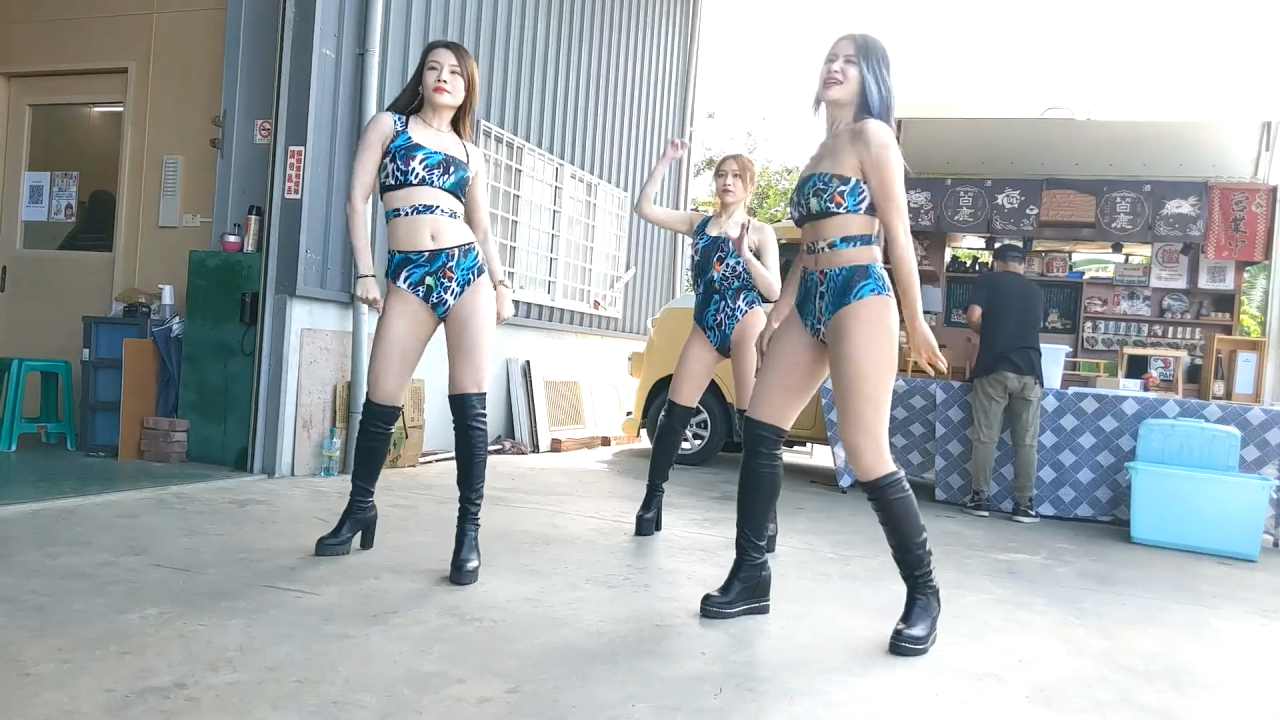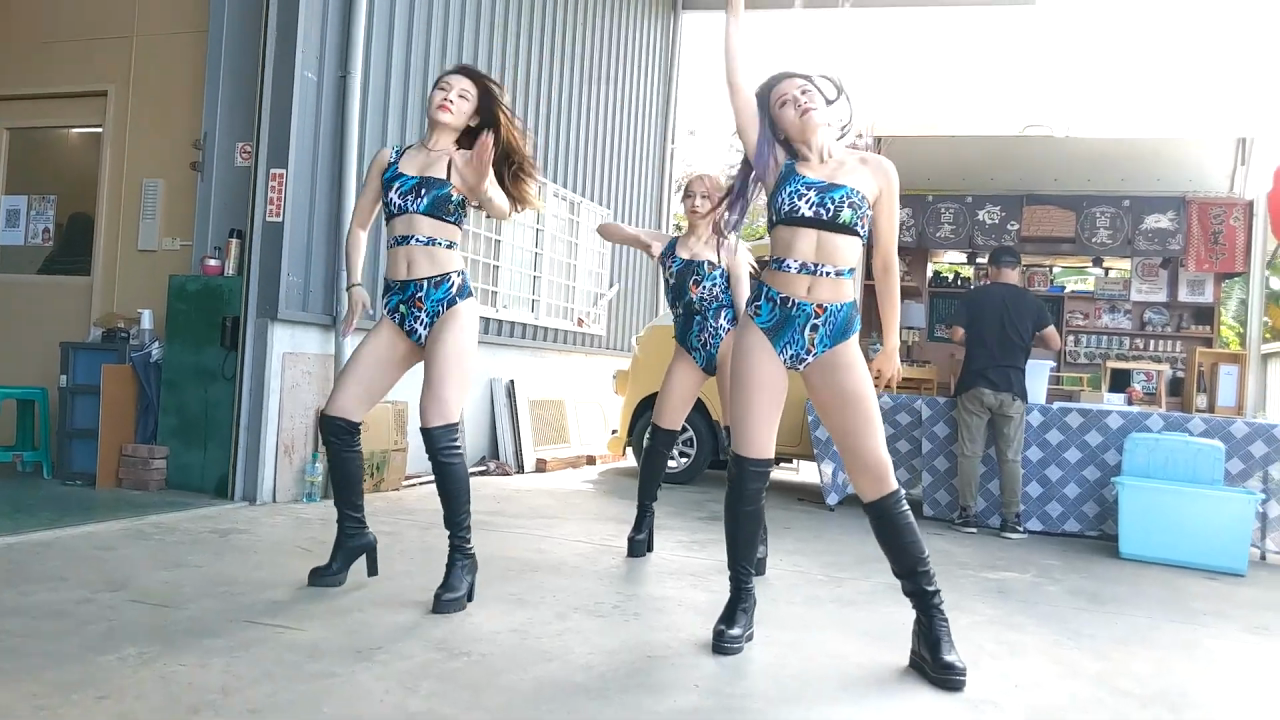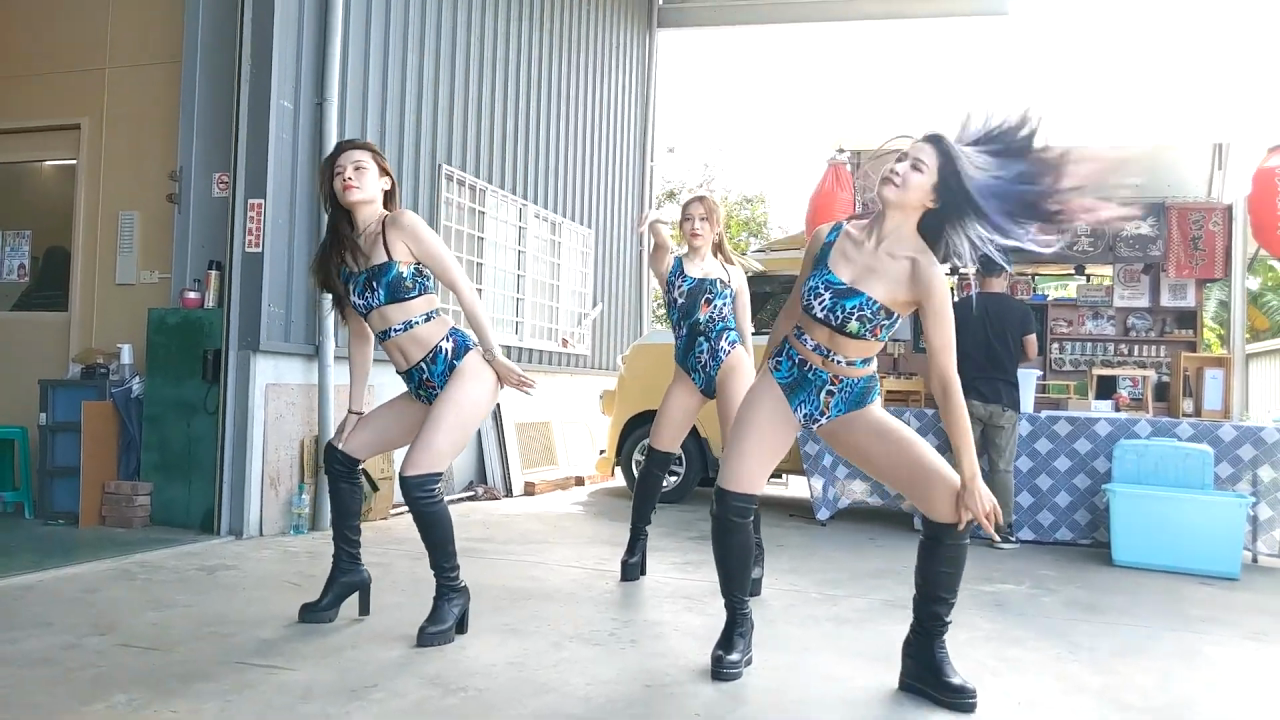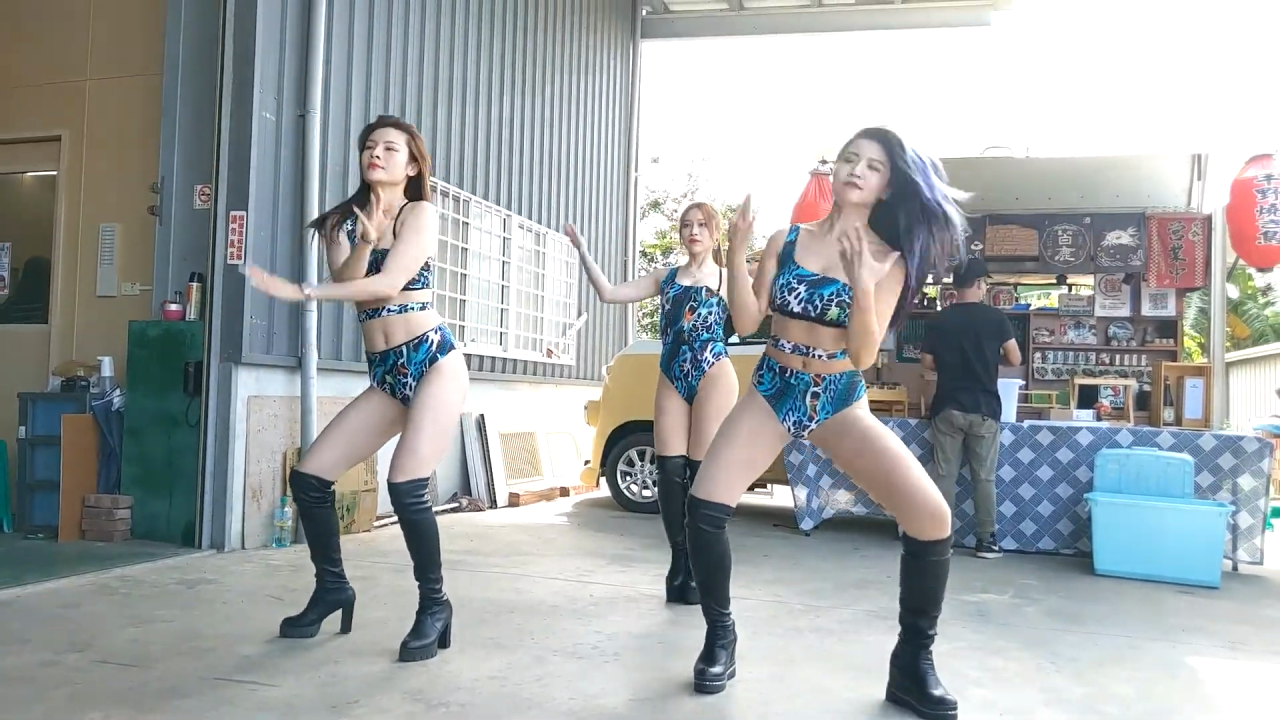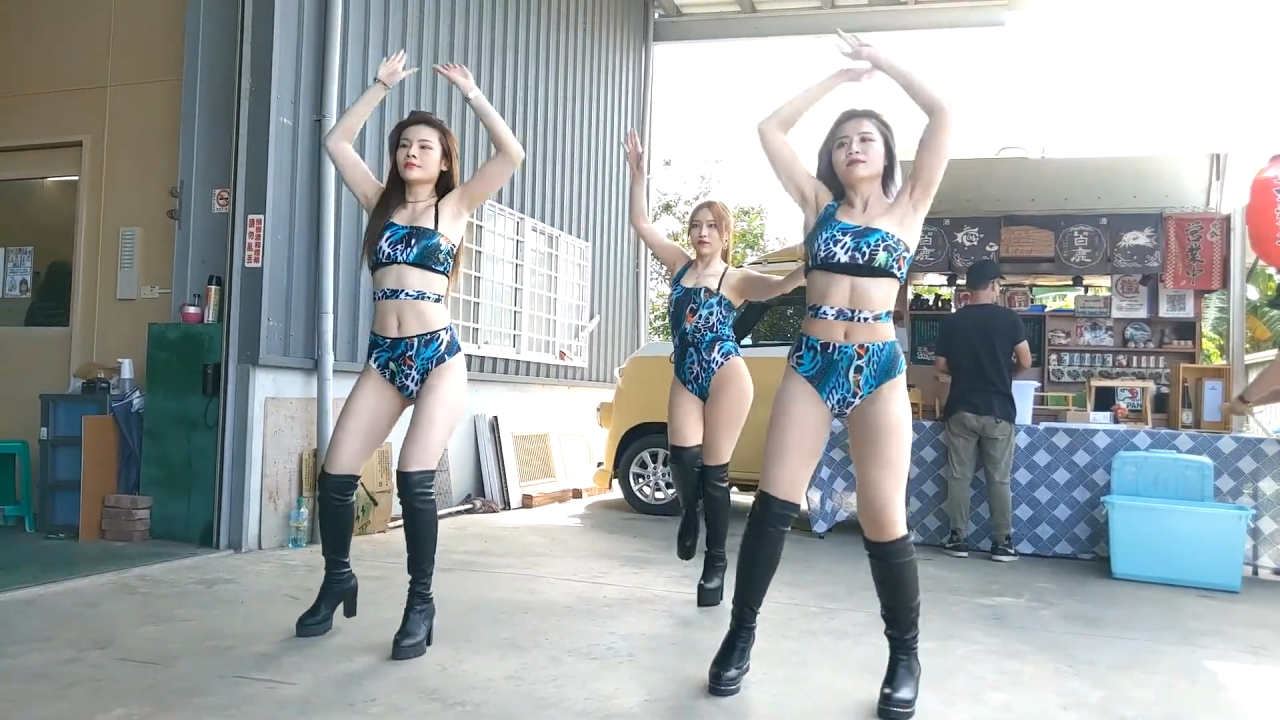
dt=0.7s
person 1, frame 1
left shoulder: (872, 134)
right shoulder: (823, 153)
left elbow: (897, 230)
left wrist: (914, 321)
right wrist: (779, 309)
left hip: (860, 299)
right hip: (810, 303)
left knee: (866, 456)
right knee: (759, 430)
left ankle: (922, 593)
right ankle: (750, 573)
person 1, frame 2
left shoulder: (876, 171)
right shoulder: (775, 165)
left elbow: (886, 263)
right elbow: (736, 83)
left wrist: (890, 346)
left hip: (835, 331)
right hip: (768, 322)
left knee: (876, 476)
right knee: (749, 466)
left ankle: (931, 624)
right ankle: (741, 599)
person 1, frame 3
left shoulder: (924, 272)
right shoulder: (828, 235)
left elbow: (945, 377)
left wrist: (972, 477)
right wrist: (765, 372)
left hip: (853, 399)
right hip: (785, 378)
left knee: (952, 503)
right knee: (731, 497)
left ankle: (923, 653)
right ankle: (737, 623)
person 1, frame 4
left shoulder: (889, 257)
right shoulder: (786, 240)
left elbow: (863, 352)
right elbow: (745, 318)
left wrist: (864, 277)
right wrist: (737, 253)
left hip: (840, 400)
right hip: (773, 390)
left knee: (932, 516)
right knee: (706, 505)
left ankle: (913, 665)
right ankle: (720, 638)
person 1, frame 5
left shoulder: (906, 208)
right shoulder: (820, 205)
left elbow: (943, 115)
right elbow: (771, 129)
left wrist: (880, 62)
right wrist: (841, 75)
left hip: (879, 371)
right hip: (811, 367)
left knee: (884, 519)
right knee: (774, 504)
left ankle: (903, 657)
right ankle: (740, 636)
person 2, frame 1
left shoulder: (467, 151)
right shoulder: (388, 124)
right elbow: (356, 198)
left wrist: (500, 282)
right wrist: (365, 271)
left hip: (466, 272)
right hip: (408, 276)
left knee: (469, 405)
right knee: (381, 404)
left ankle: (469, 529)
right ankle: (360, 508)
person 2, frame 2
left shoulder: (467, 161)
right shoulder: (389, 158)
left elbow: (499, 207)
right elbow: (357, 225)
right wrist: (354, 285)
left hip: (449, 304)
right hip: (398, 306)
left knee: (440, 434)
right knee: (336, 420)
left ankle: (462, 561)
right ankle: (353, 537)
person 2, frame 3
left shoulder: (404, 225)
right shoulder: (341, 253)
left elbow: (461, 286)
right elbow: (360, 336)
left wrist: (495, 355)
right wrist: (355, 408)
left hip: (463, 368)
right hip: (422, 385)
left knee: (417, 479)
right knee: (340, 454)
left ankle: (451, 593)
right ankle: (348, 570)
person 2, frame 4
left shoulder: (420, 214)
right shoulder: (342, 222)
left elbow: (390, 280)
right elbow: (349, 279)
left wrist: (299, 291)
right wrist: (361, 234)
left hip: (434, 363)
right hip: (385, 374)
left knee: (406, 485)
right knee: (308, 475)
left ankle: (434, 607)
right ankle: (332, 586)
person 2, frame 5
left shoulder: (455, 205)
right shoulder: (381, 203)
left elbow: (513, 155)
right elbow: (337, 143)
left wrist: (468, 88)
right wrist: (382, 85)
left hip: (439, 355)
right hip: (385, 359)
left knee: (414, 478)
right knee: (334, 474)
left ankle: (421, 603)
right ankle: (337, 582)
person 3, frame 1
left shoulder: (759, 231)
right shoulder: (699, 224)
left elbow: (773, 291)
right elbow: (644, 208)
left wrist: (746, 254)
right wrist: (666, 160)
left hip: (745, 324)
right hip: (704, 329)
right knee: (673, 415)
left ankle: (764, 513)
right ankle: (652, 500)
person 3, frame 2
left shoulder: (730, 248)
right shoulder: (665, 245)
left elbow: (744, 302)
right elbow: (607, 230)
right wrist: (637, 237)
left hip: (729, 344)
right hip: (688, 350)
right knee: (660, 435)
left ankle: (755, 533)
right ankle: (643, 518)
person 3, frame 3
left shoulder: (733, 273)
right shoulder: (670, 266)
left elbow: (745, 334)
right elbow: (660, 251)
left wrist: (753, 379)
right wrist: (658, 228)
left hip: (730, 367)
right hip: (687, 372)
right knee: (656, 458)
left ankle: (753, 553)
right ankle: (637, 543)
person 3, frame 4
left shoulder: (729, 278)
right shoulder: (665, 276)
right elbow: (610, 294)
right wrist: (583, 251)
left hip: (713, 377)
right hip: (672, 379)
left knee: (704, 470)
right knee: (669, 471)
right ankle: (679, 559)
person 3, frame 5
left shoulder: (737, 278)
right shoulder: (679, 264)
left elbow: (779, 284)
right elbow: (640, 221)
left wrist: (808, 268)
right wrist: (638, 170)
left hip: (727, 377)
right hip: (686, 379)
left knee: (714, 470)
right knee: (683, 459)
left ankle: (715, 566)
right ankle: (691, 514)
person 4, frame 1
left shoulder: (988, 280)
right shoulder: (1035, 290)
left elbow: (974, 317)
left hip: (993, 369)
right hip: (1029, 370)
left knee: (985, 437)
right knee: (1026, 442)
left ankle: (980, 498)
right ankle: (1024, 503)
person 4, frame 2
left shoulder: (973, 296)
right shoulder: (1033, 303)
left elbow: (957, 336)
right elbow: (1054, 344)
left hip: (975, 385)
right hip: (1012, 388)
left knee: (970, 452)
right knee: (1011, 457)
left ankle: (967, 515)
right ankle: (1011, 520)
person 4, frame 3
left shoulder: (960, 307)
right shoulder: (1019, 309)
right elbow: (1031, 354)
left hip: (968, 396)
right hip: (1003, 398)
right knee: (1002, 467)
right ankle: (1003, 530)
person 4, frame 4
left shoulder: (939, 319)
right shoulder: (995, 317)
left elbow: (927, 363)
right elbow: (1015, 359)
left hip: (947, 407)
right hip: (984, 408)
left knee: (944, 473)
right knee: (984, 477)
right ankle: (986, 540)
person 4, frame 5
left shoulder: (952, 321)
right shoulder: (1009, 319)
left elbow: (941, 365)
right elbow: (1025, 362)
left hip: (961, 409)
right hip: (998, 410)
left knee: (959, 476)
right knee: (999, 479)
left ankle: (958, 538)
right ankle: (1002, 543)
